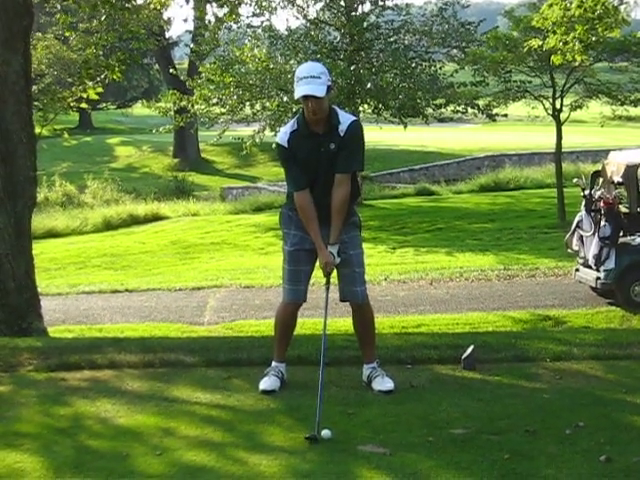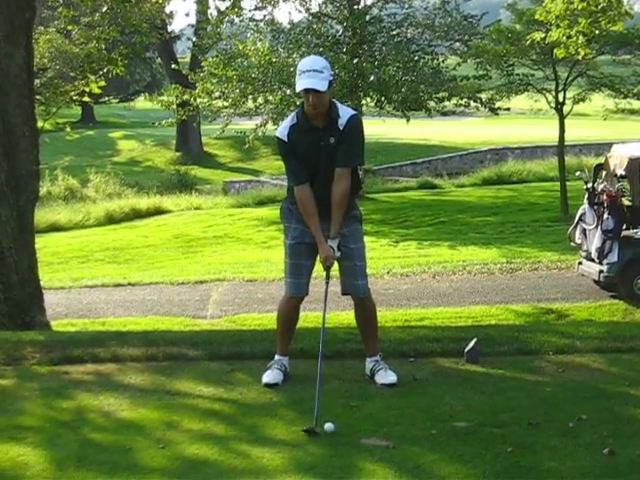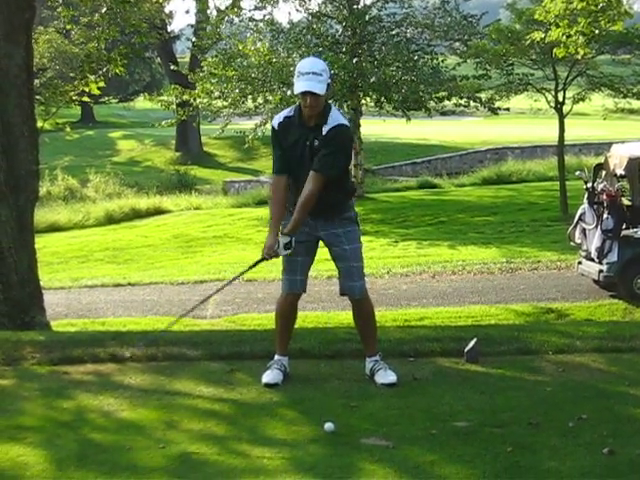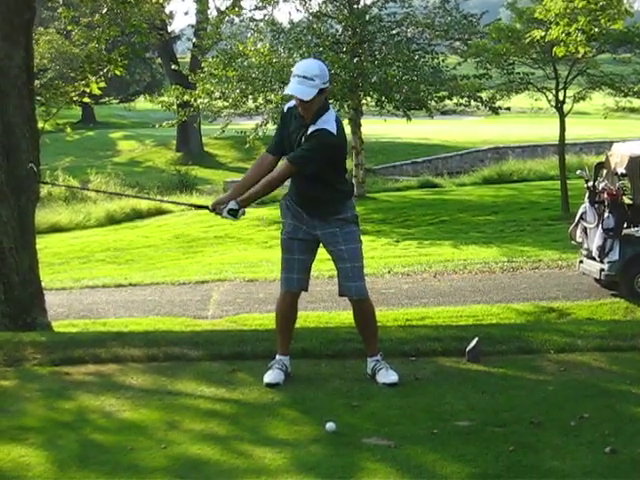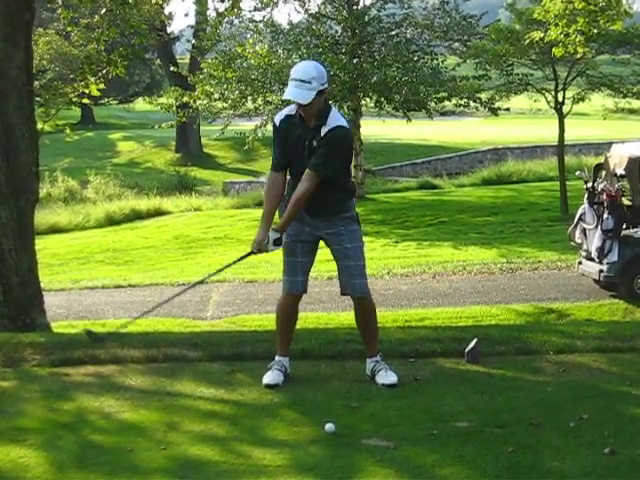
dt=0.4s
person 1, frame 1
left shoulder: (350, 127)
right shoulder: (288, 138)
left elbow: (342, 186)
right elbow: (301, 194)
left wrist: (334, 242)
right wrist: (320, 247)
left hip: (343, 221)
right hip: (300, 222)
left knee: (358, 298)
right knee: (291, 299)
left ankle: (371, 366)
right ankle: (277, 365)
person 1, frame 2
left shoulder: (349, 122)
right shoulder: (288, 132)
left elbow: (342, 181)
right elbow: (301, 189)
left wrist: (333, 235)
right wrist: (319, 241)
left hip: (344, 214)
right hip: (300, 216)
left knee: (360, 291)
right knee: (294, 293)
left ankle: (374, 360)
right ankle: (281, 359)
person 1, frame 3
left shoulder: (338, 129)
right shoulder: (282, 124)
left elbow: (313, 186)
right elbow: (280, 181)
left wrist: (288, 233)
right wrist: (272, 230)
left hip: (338, 216)
right hip: (297, 215)
left knee: (357, 292)
right knee: (290, 291)
left ankle: (373, 360)
right ankle: (280, 359)
person 1, frame 4
left shoulder: (327, 133)
right shoulder: (291, 112)
left elbow: (281, 174)
right elbow: (267, 159)
left wrist: (240, 204)
right wrist: (230, 195)
left hip: (336, 216)
right hip: (298, 212)
left knee: (356, 292)
right knee: (290, 290)
left ankle: (375, 359)
right ankle: (282, 359)
person 1, frame 5
left shoulder: (337, 131)
right shoulder: (284, 121)
left elbow: (308, 186)
right elbow: (276, 176)
left wrist: (279, 229)
right wrist: (264, 225)
left hip: (339, 215)
right hip: (297, 215)
left knee: (359, 292)
right knee: (291, 291)
left ankle: (374, 360)
right ankle: (281, 360)
